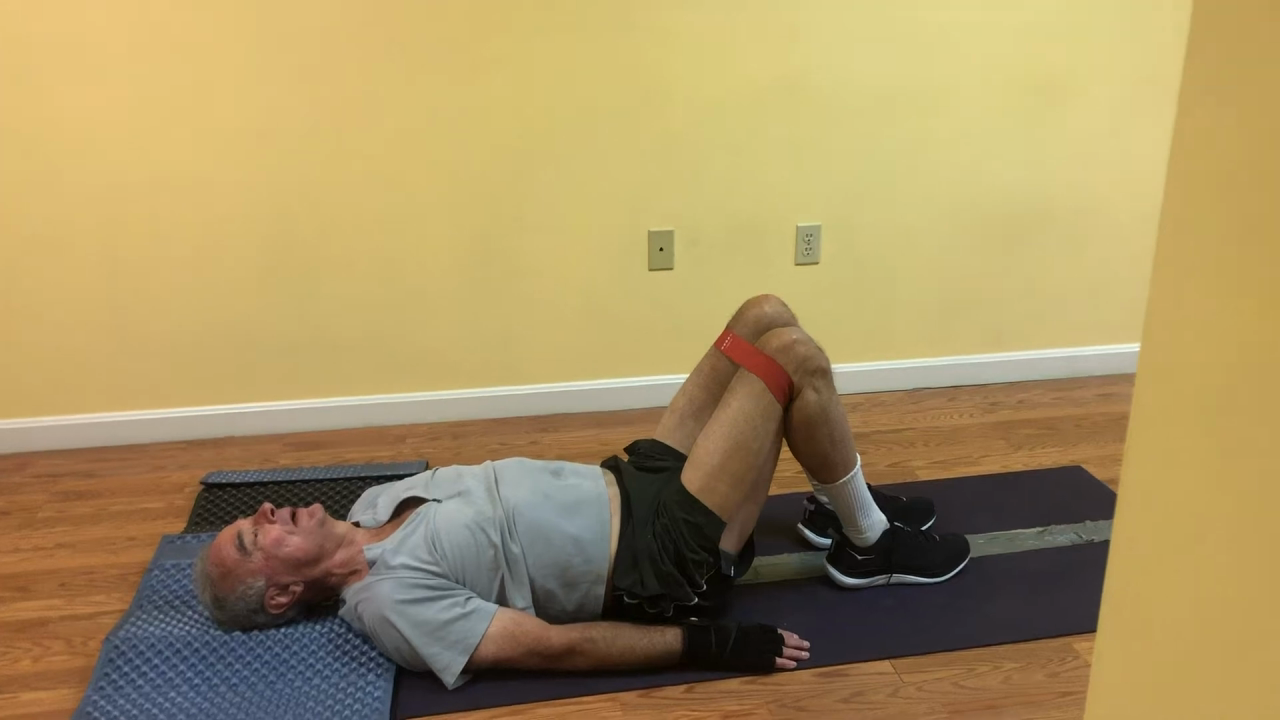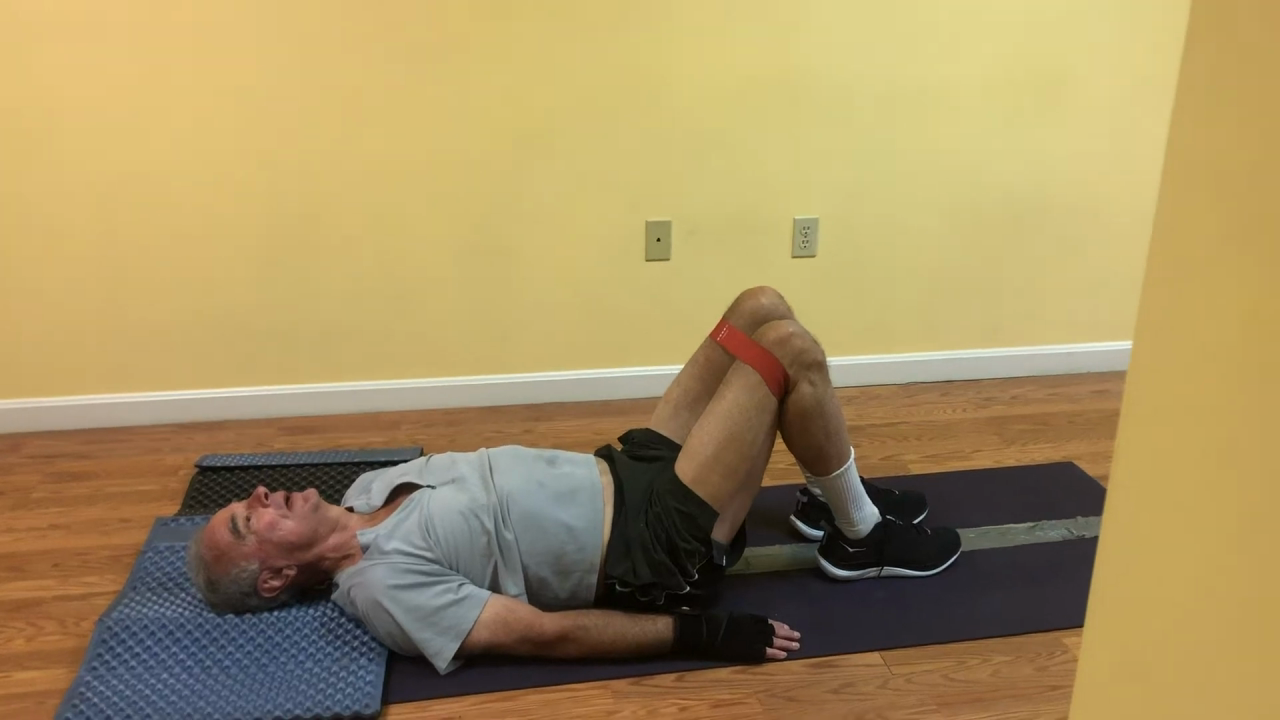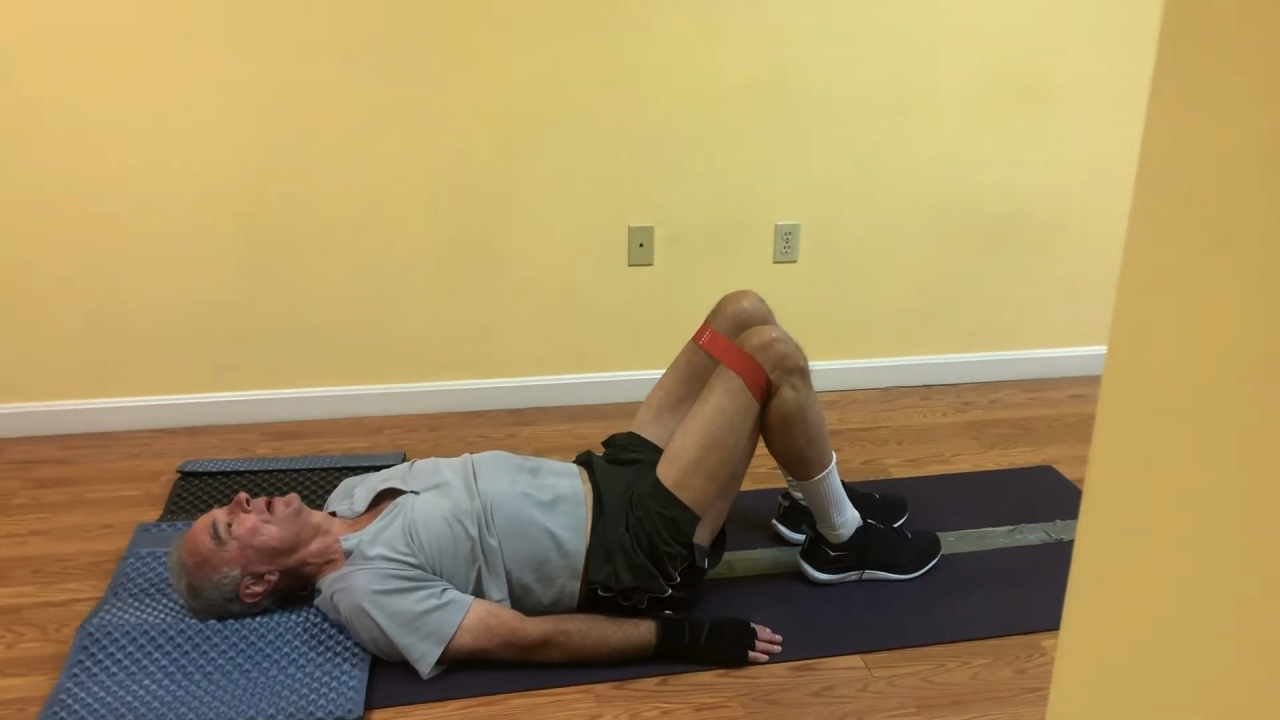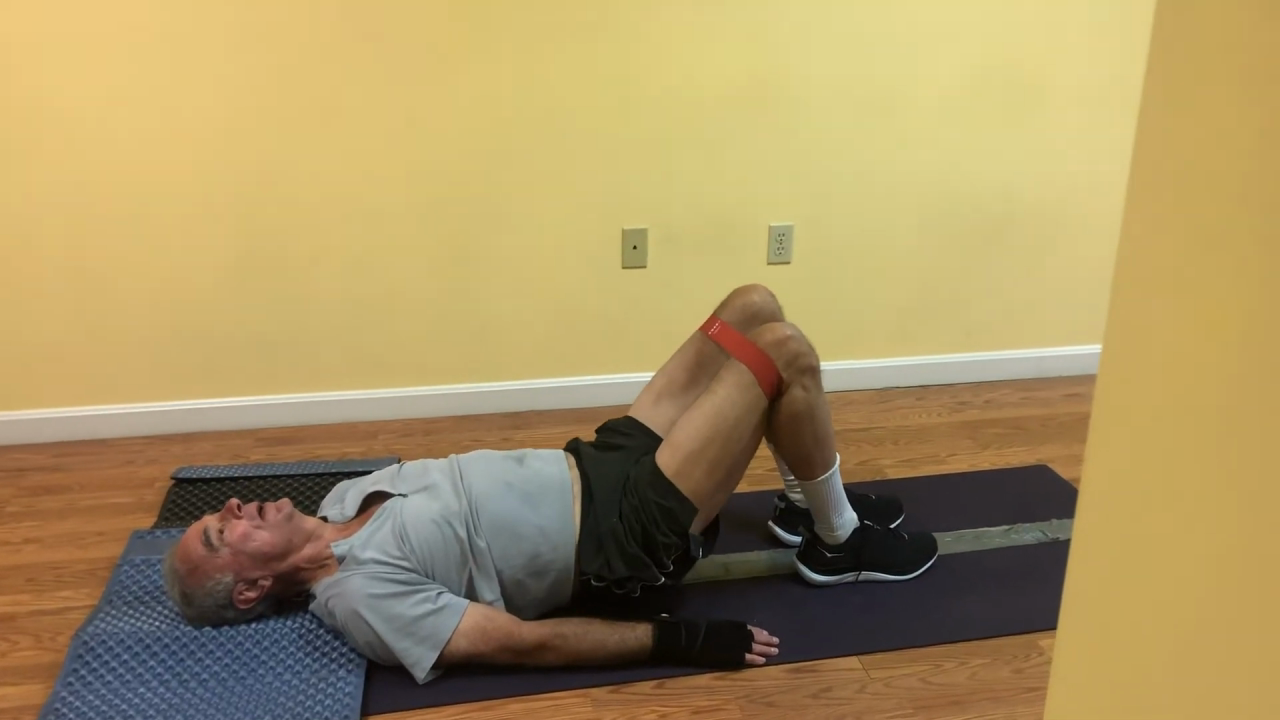
dt=0.7s
person 1, frame 1
left shoulder: (373, 509)
right shoulder: (389, 601)
right elbow: (554, 647)
right wrist: (714, 646)
left hip: (633, 483)
right hip: (666, 557)
left knee: (765, 315)
right knee: (795, 356)
left ankle: (840, 506)
right ankle: (870, 545)
person 1, frame 2
left shoulder: (369, 491)
right shoulder: (383, 586)
right elbow: (546, 633)
right wrist: (706, 634)
left hip: (628, 472)
right hip: (658, 546)
left knee: (761, 306)
right knee: (791, 348)
left ankle: (834, 497)
right ankle: (862, 537)
person 1, frame 3
left shoulder: (351, 498)
right shoulder: (364, 592)
right elbow: (526, 638)
right wrist: (685, 638)
left hip: (607, 477)
right hip: (639, 549)
left knee: (743, 311)
right knee: (772, 353)
left ankle: (814, 502)
right ankle: (843, 541)
person 1, frame 4
left shoulder: (344, 503)
right shoulder: (359, 597)
right elbow: (524, 643)
right wrist: (679, 640)
left hip: (603, 467)
right hip: (630, 531)
left knee: (755, 306)
right knee: (786, 350)
left ankle: (809, 504)
right ankle: (839, 543)
